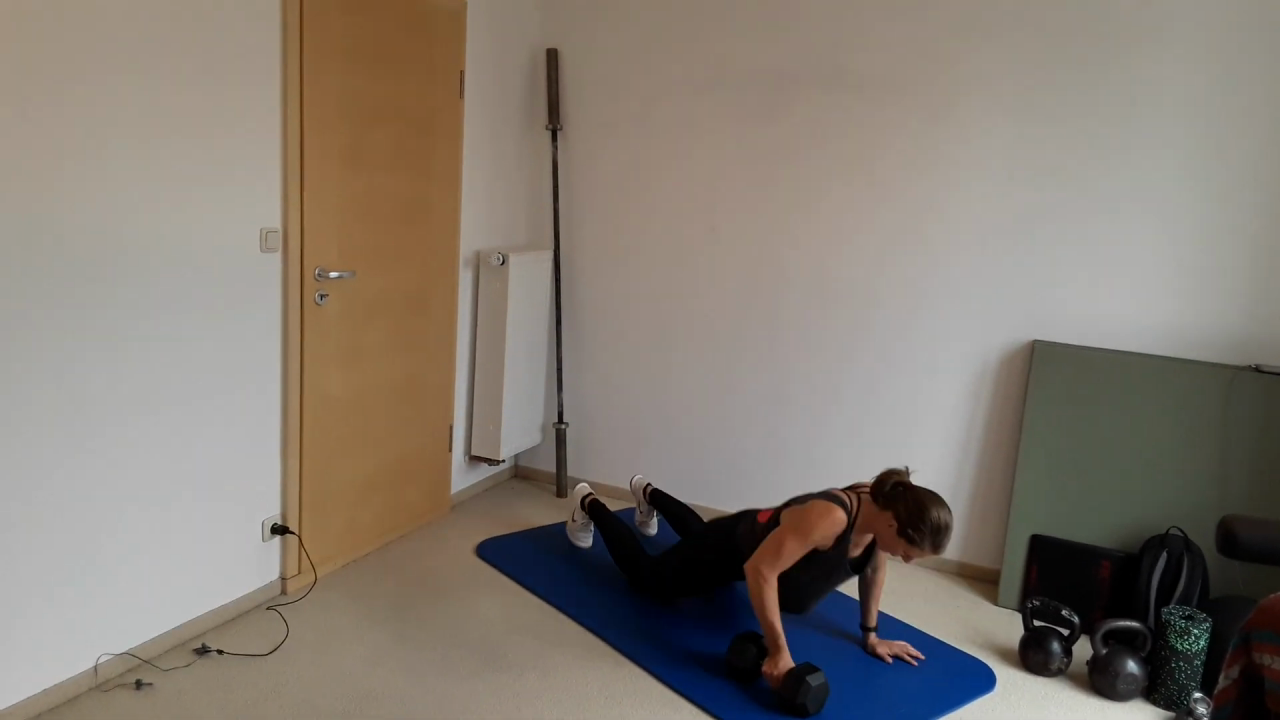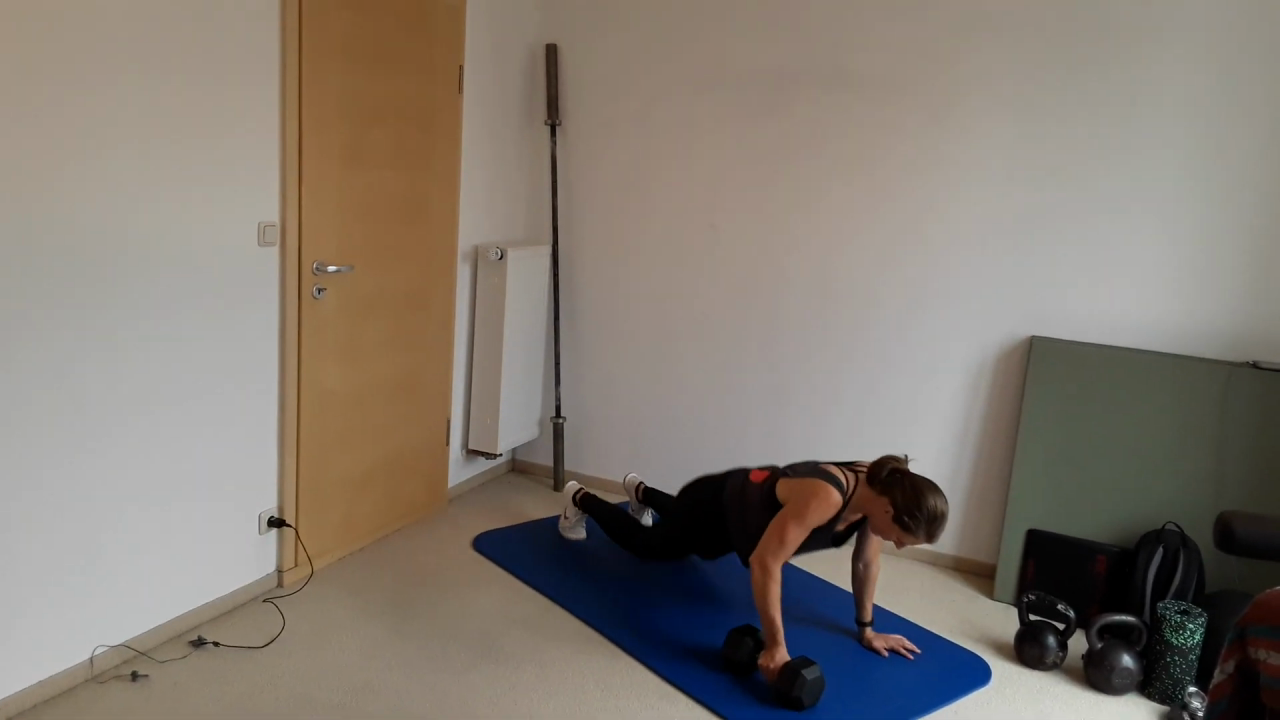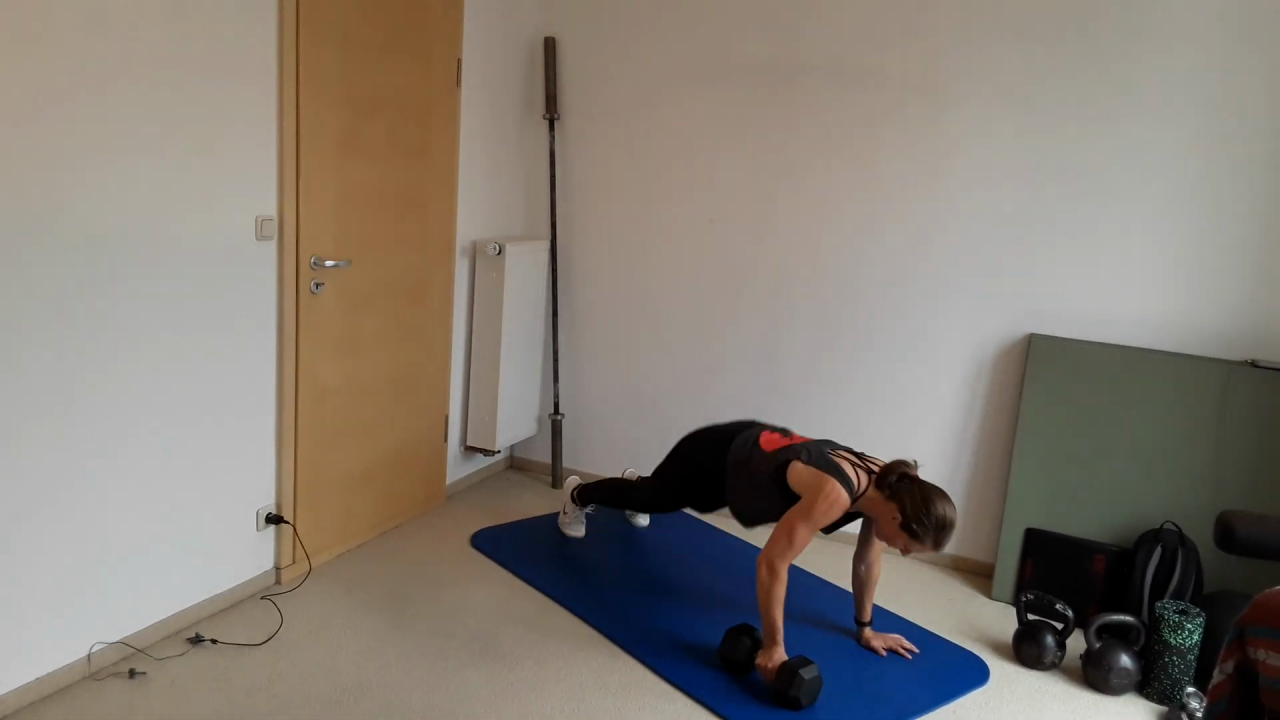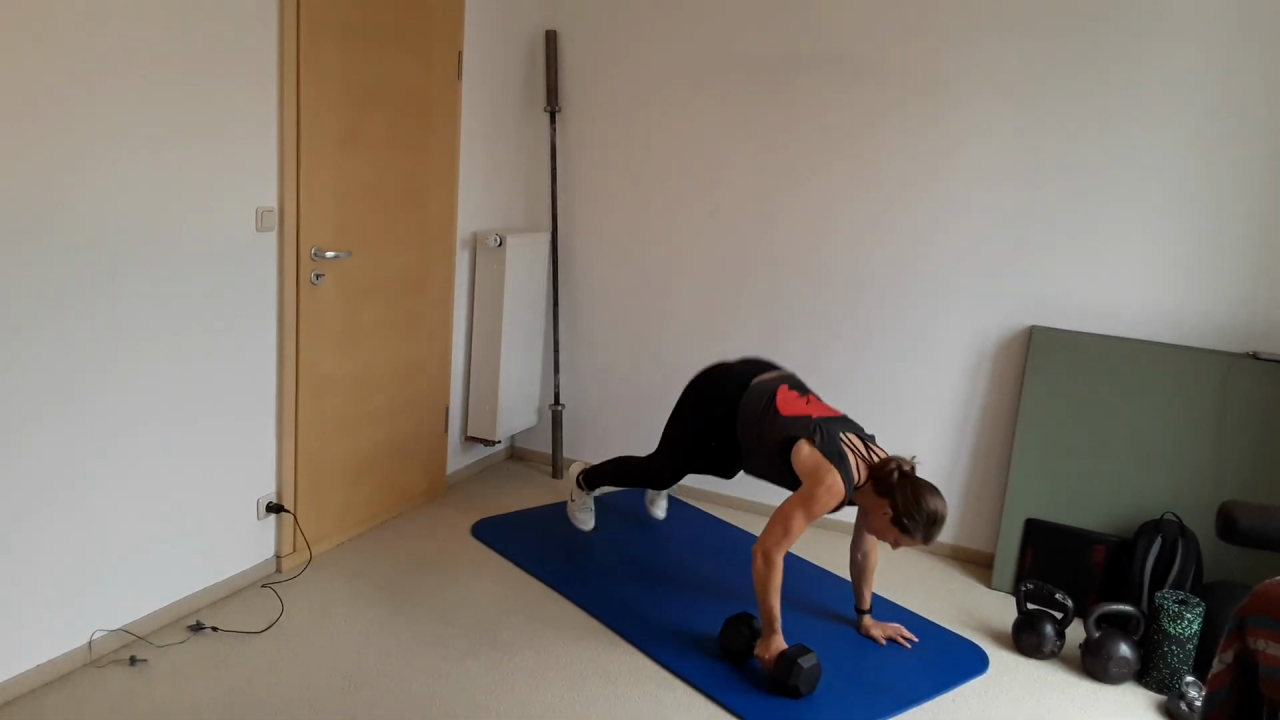
dt=0.1s
person 1, frame 1
left shoulder: (881, 503)
right shoulder: (831, 520)
left elbow: (873, 566)
right elbow: (758, 570)
left wrist: (871, 635)
right wrist: (778, 652)
left hip: (764, 544)
right hip: (735, 551)
left knee: (702, 538)
right knee: (646, 572)
left ankle: (648, 495)
right ankle: (588, 504)
person 1, frame 2
left shoulder: (880, 489)
right shoulder: (825, 498)
left elbow: (865, 558)
right elbow: (764, 564)
left wrist: (867, 627)
right wrist: (776, 646)
right hip: (718, 508)
left knee: (678, 524)
right knee: (649, 548)
left ankle: (640, 489)
right ankle: (580, 500)
person 1, frame 3
left shoulder: (886, 488)
right shoulder: (834, 495)
left elbow: (867, 557)
right elbow: (771, 563)
left wrist: (865, 627)
right wrist: (773, 647)
left hip: (755, 452)
right hip: (719, 454)
left knee: (693, 495)
right knee: (654, 498)
left ankle: (636, 481)
right ankle: (579, 494)
person 1, frame 4
left shoulder: (883, 477)
right shoulder: (833, 482)
left elbow: (864, 547)
right elbow: (767, 554)
left wrist: (865, 615)
right wrist: (771, 637)
left hip: (766, 383)
right hip: (720, 391)
left knee: (722, 466)
right knee: (663, 467)
left ankle: (656, 484)
right ankle: (584, 480)
